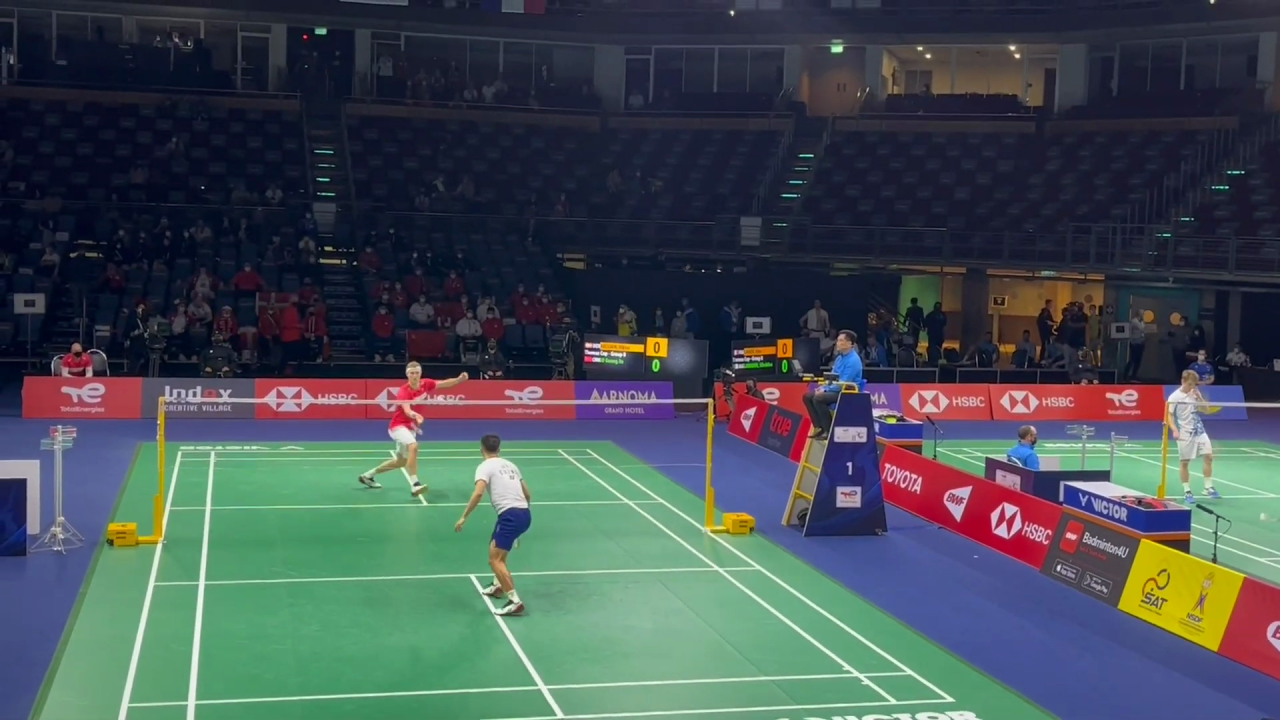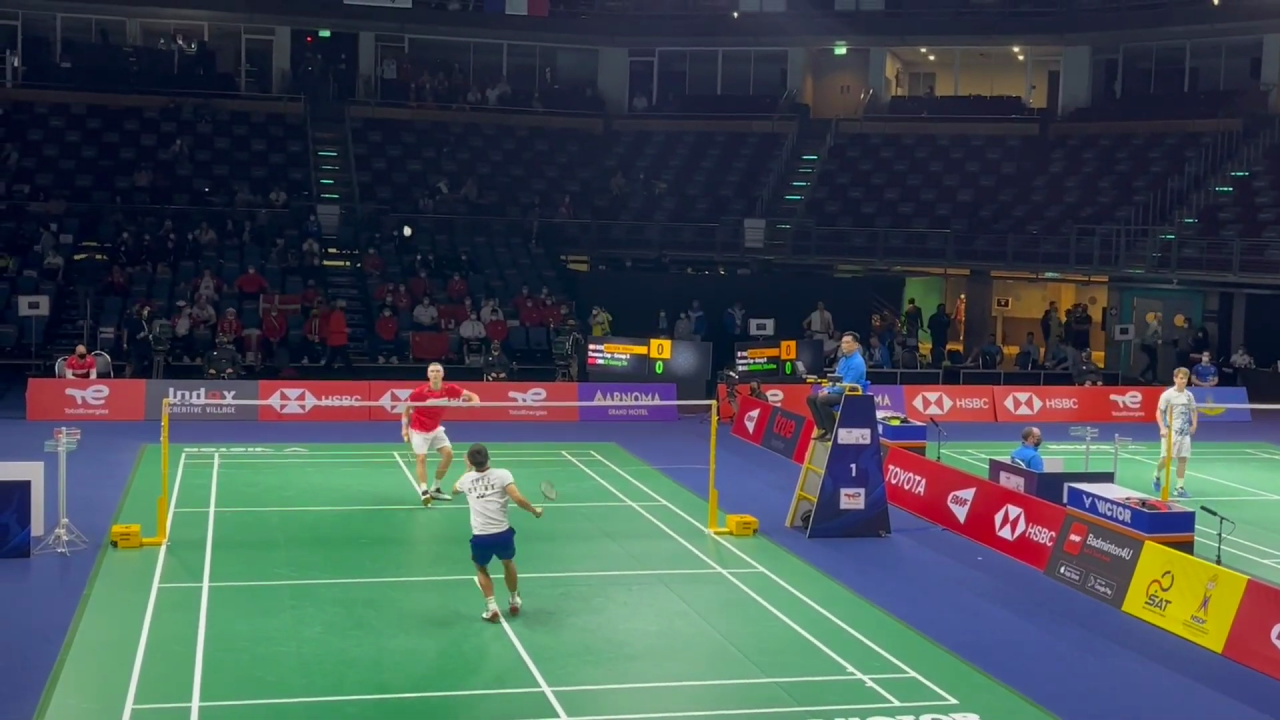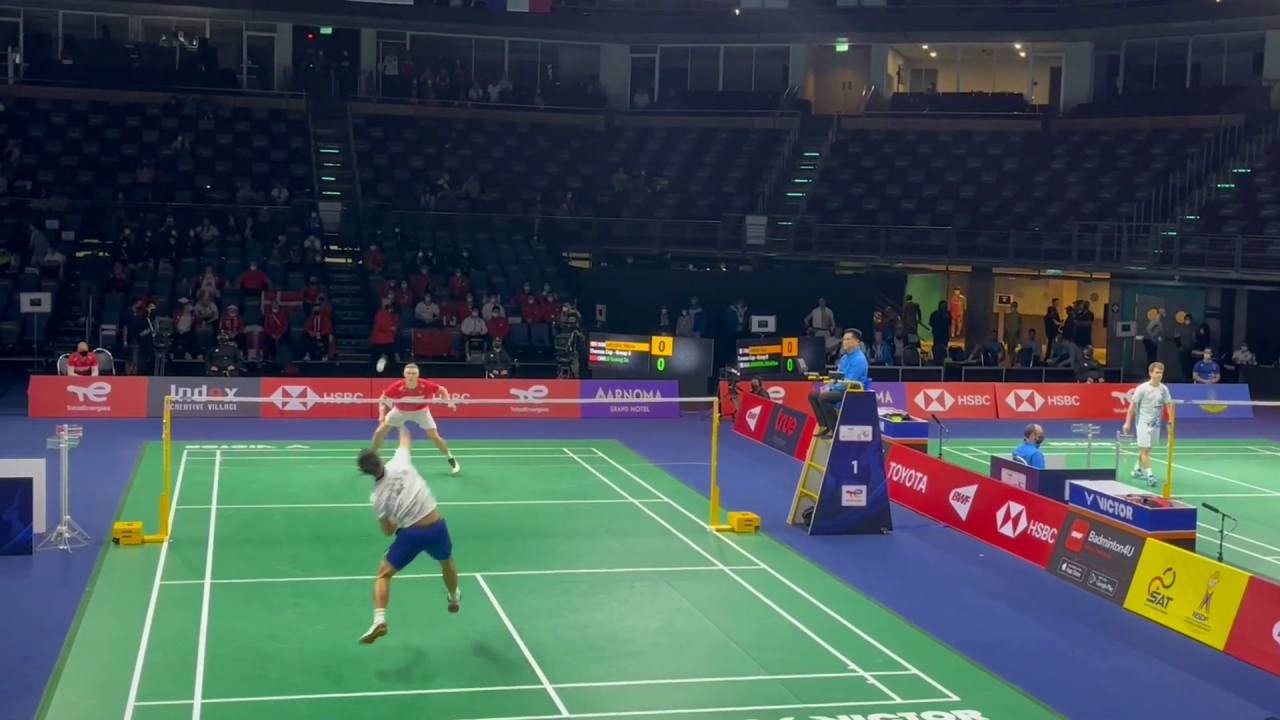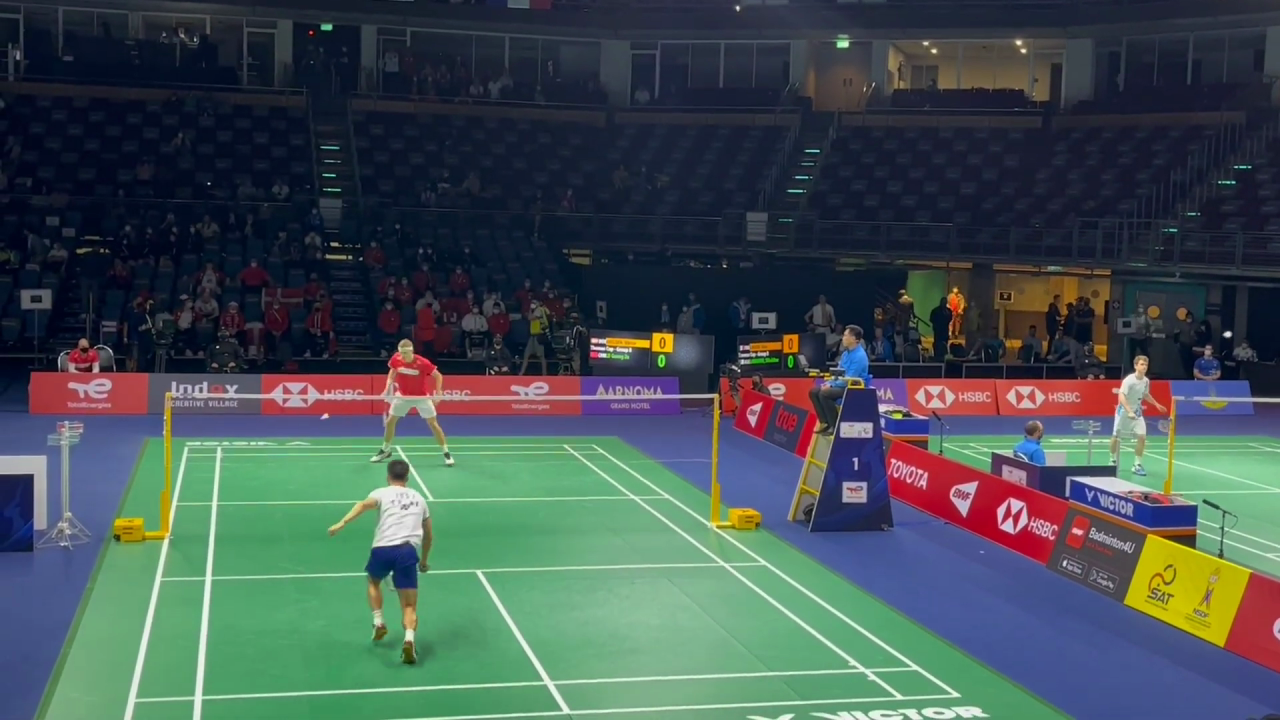
dt=0.7s
person 1, frame 1
left shoulder: (485, 467)
right shoulder: (510, 465)
left elbow: (478, 493)
right elbow: (527, 494)
left wrist: (464, 517)
left hip: (510, 515)
right hip: (525, 514)
left knee: (494, 559)
right knee: (499, 549)
left ankle: (515, 602)
right ankle: (499, 586)
person 1, frame 2
left shoulder: (466, 478)
right shoulder: (502, 474)
left elbow: (456, 489)
right elbow: (518, 499)
left wrist: (469, 469)
right wrist: (535, 511)
left hip: (479, 538)
right hip: (501, 534)
left knee: (482, 571)
right knee: (508, 565)
left ankle: (492, 609)
right ankle: (515, 601)
person 1, frame 3
left shoulder: (377, 496)
right shoulder: (399, 464)
left elbow: (388, 530)
right elbow: (405, 441)
right wrist: (402, 431)
left hip: (409, 534)
right hip: (435, 529)
left knee: (382, 577)
right knee: (447, 562)
left ankle: (380, 622)
right ankle: (454, 598)
person 1, frame 4
left shoulder: (382, 493)
right shoulder: (420, 499)
left elbow: (364, 505)
right elbow: (429, 535)
left wrist: (341, 523)
right wrist: (424, 560)
left hip: (382, 550)
right hip: (407, 552)
left knee: (373, 584)
right knee: (409, 606)
left ankle: (379, 624)
right ankle: (409, 641)
